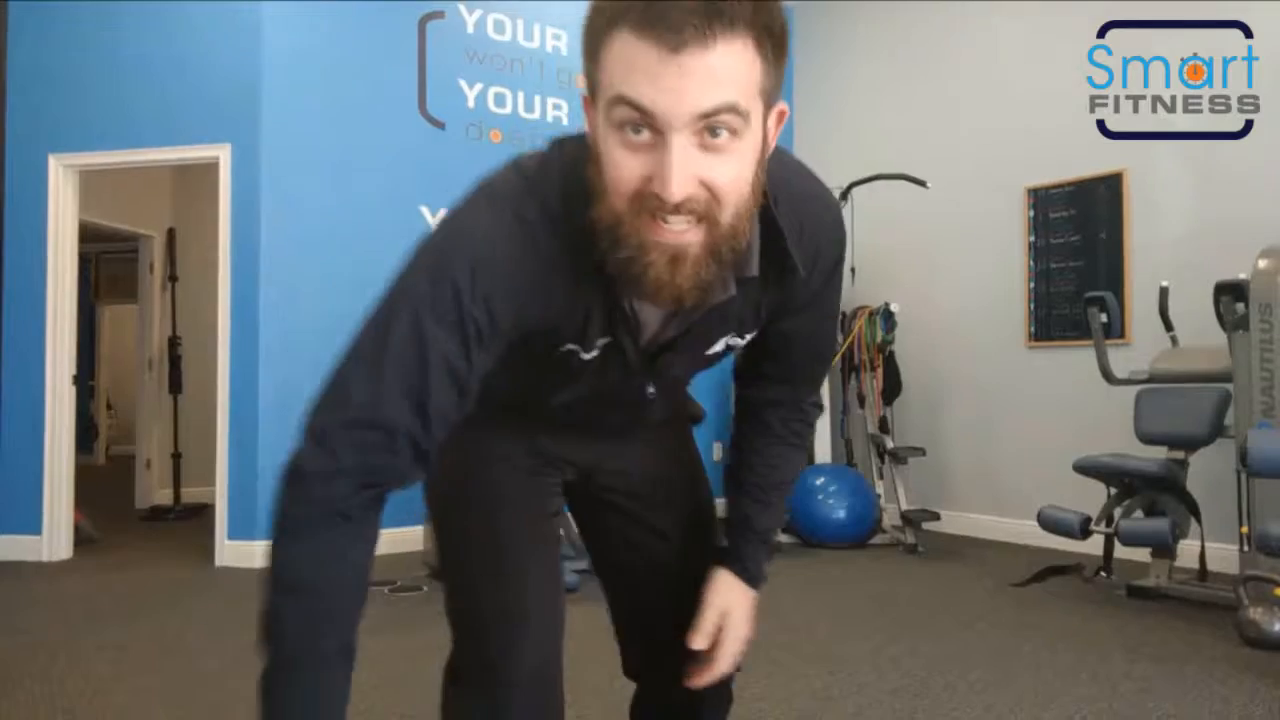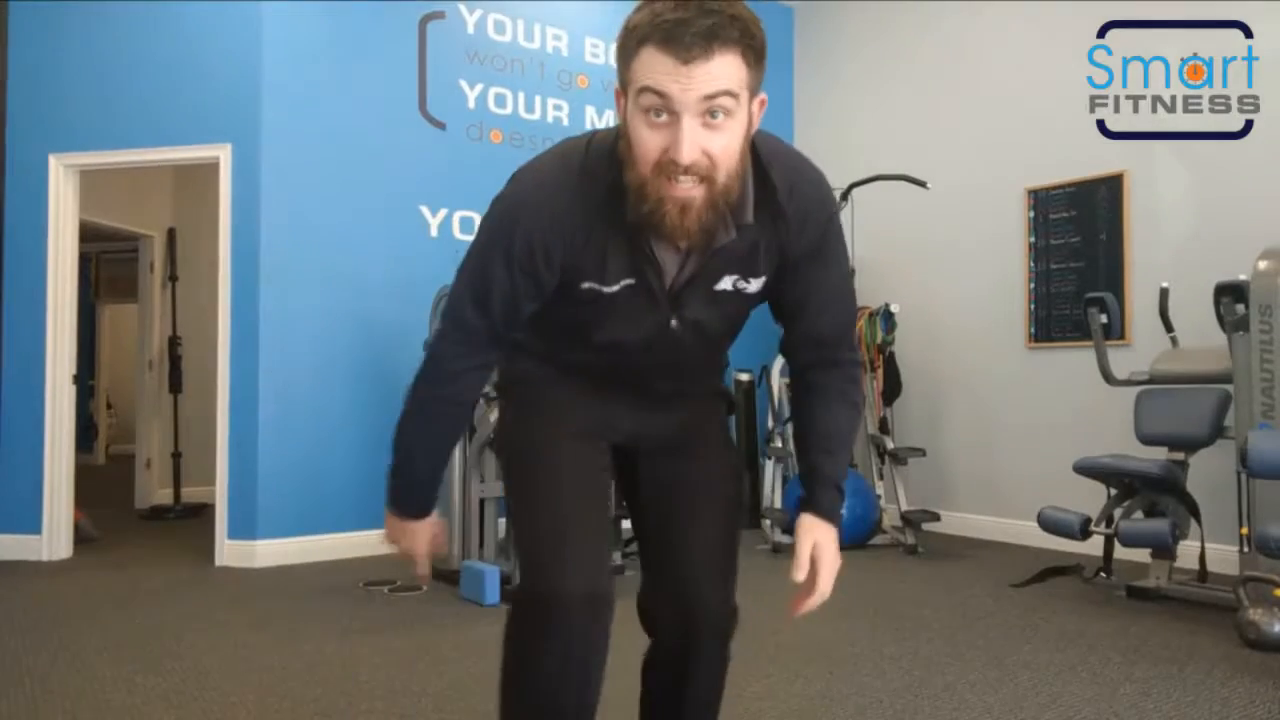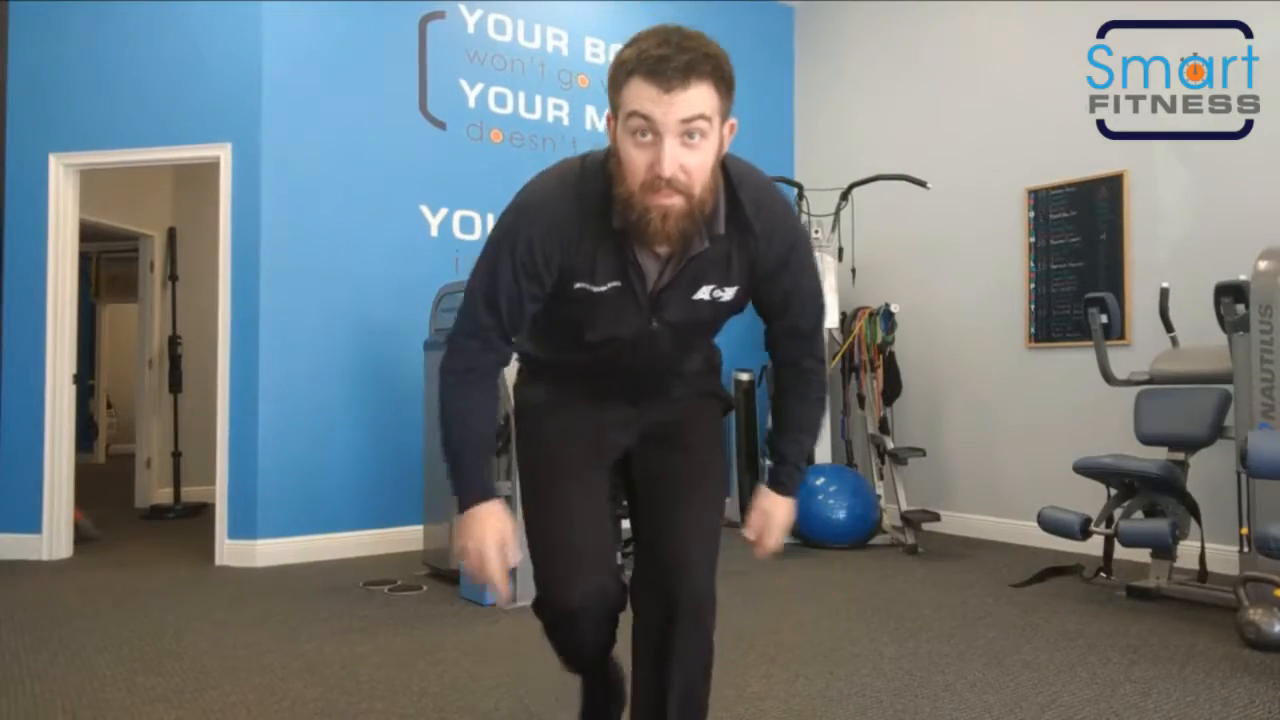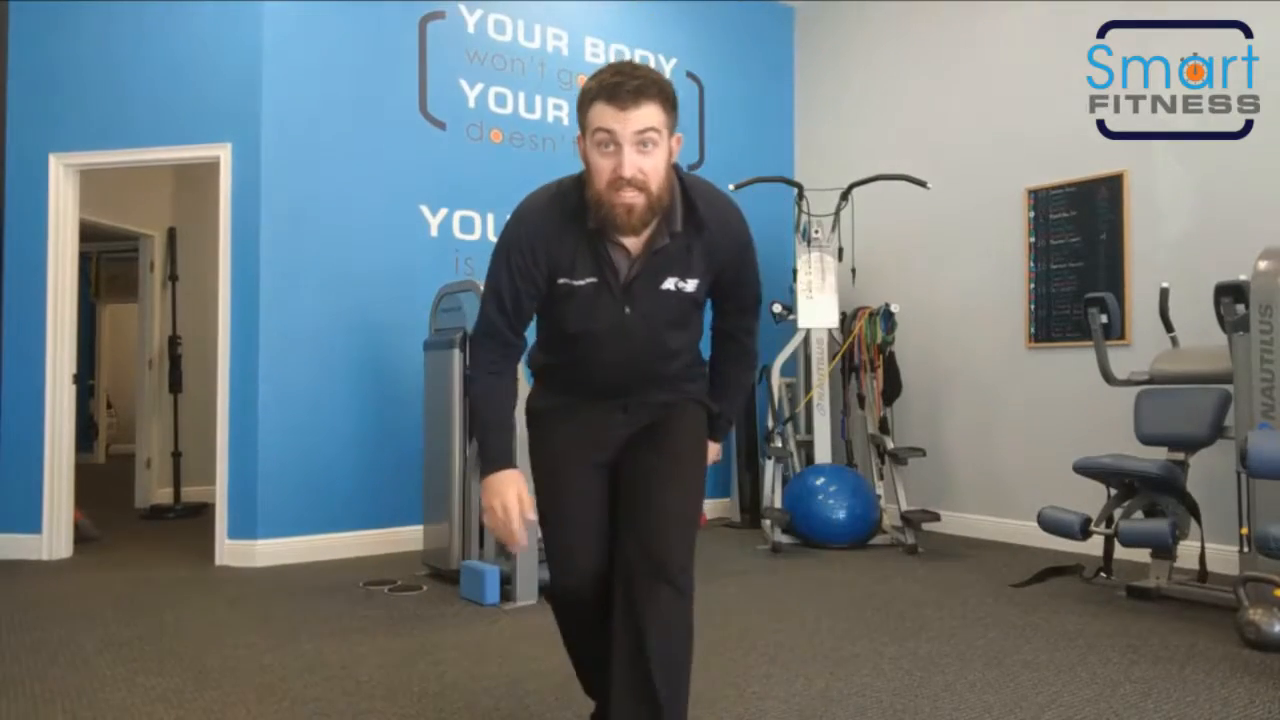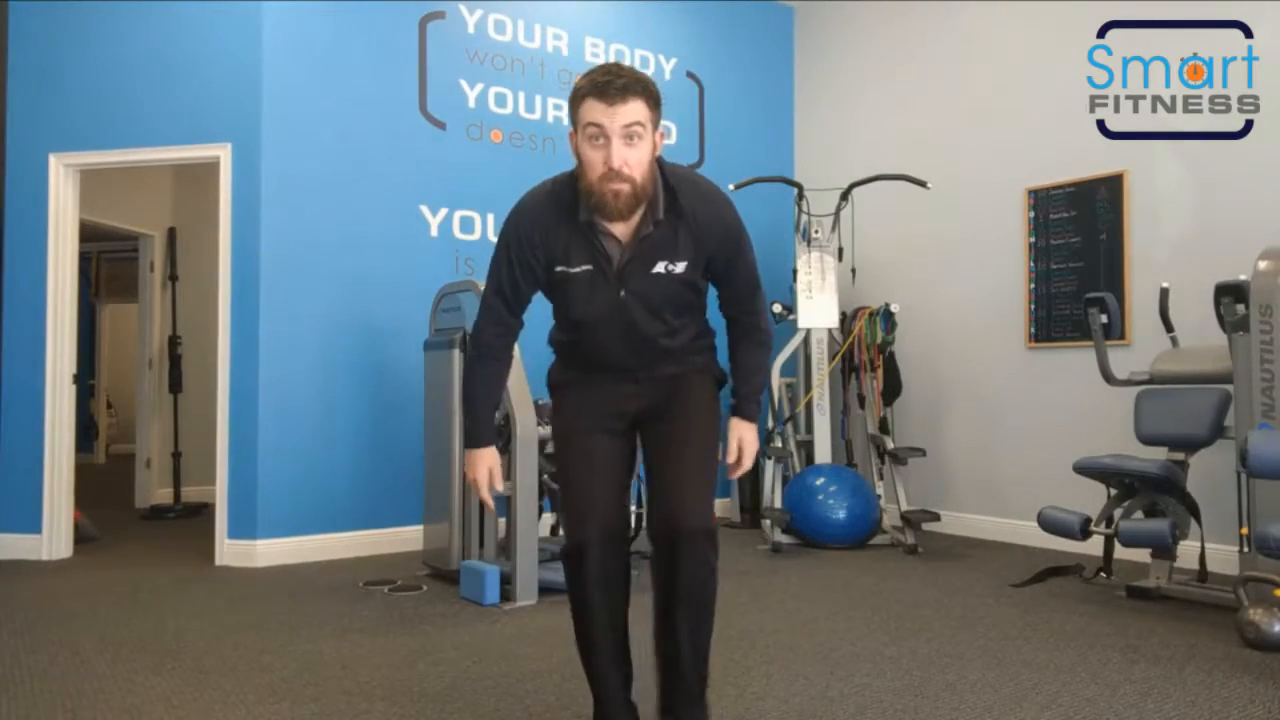
dt=0.3s
person 1, frame 1
left shoulder: (800, 227)
right shoulder: (503, 230)
left elbow: (777, 401)
right elbow: (349, 454)
left wrist: (743, 563)
left hip: (640, 428)
right hip: (497, 426)
left knee: (698, 658)
person 1, frame 2
left shoulder: (798, 199)
right shoulder: (550, 195)
left elbow: (826, 357)
right elbow: (461, 350)
left wrist: (822, 505)
right wrist: (413, 497)
left hip: (684, 402)
right hip: (558, 391)
left knee: (698, 614)
right knee: (565, 597)
person 1, frame 3
left shoulder: (765, 218)
right shoulder: (549, 208)
left elbow: (799, 350)
right elbow: (476, 347)
left wrist: (782, 478)
right wrist: (477, 495)
left hip: (681, 403)
right hip: (565, 400)
left knee: (681, 597)
right knee: (575, 596)
person 1, frame 4
left shoulder: (718, 223)
right shoulder: (539, 222)
left elbow: (738, 332)
right elbow: (494, 348)
left wrist: (717, 427)
right wrist: (497, 466)
left hip: (669, 407)
right hip: (569, 409)
left knee: (659, 574)
right knee: (578, 582)
person 1, frame 5
left shoulder: (704, 207)
right shoulder: (538, 216)
left elbow: (747, 311)
right elbow: (496, 326)
left wrist: (747, 410)
right wrist: (480, 435)
left hip: (682, 380)
right hip: (587, 385)
left knee: (686, 527)
right knee: (594, 540)
